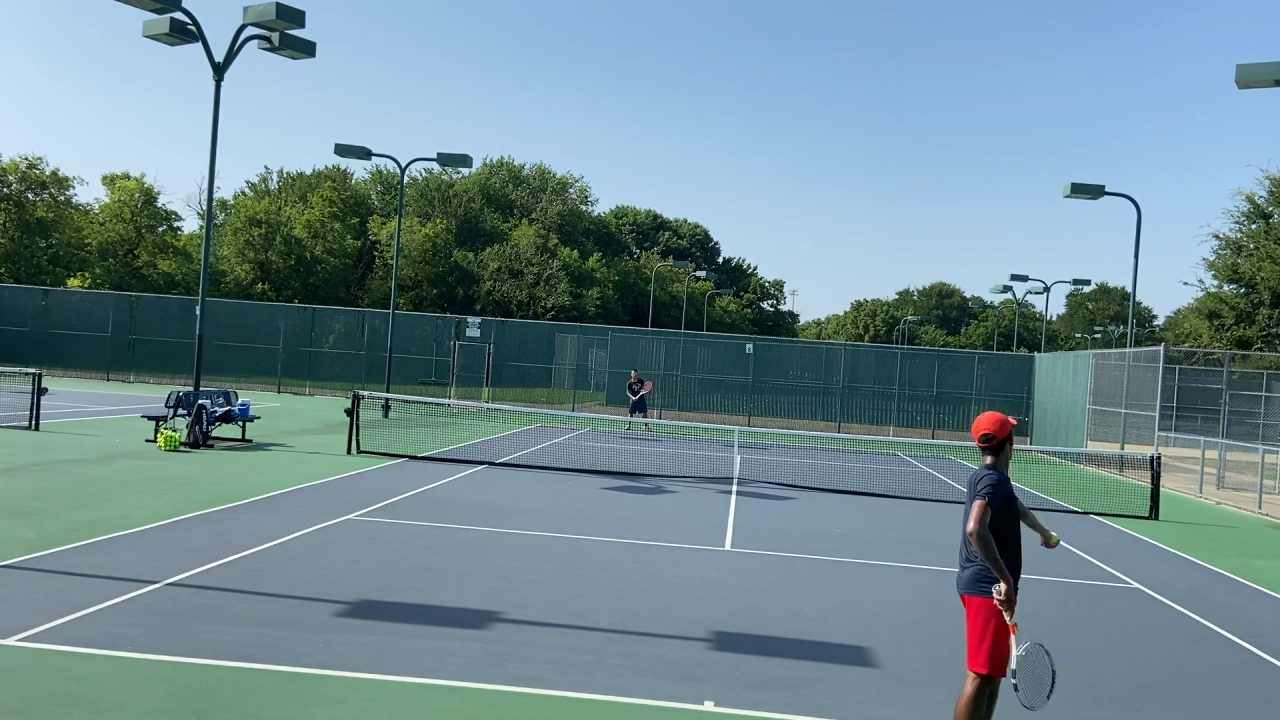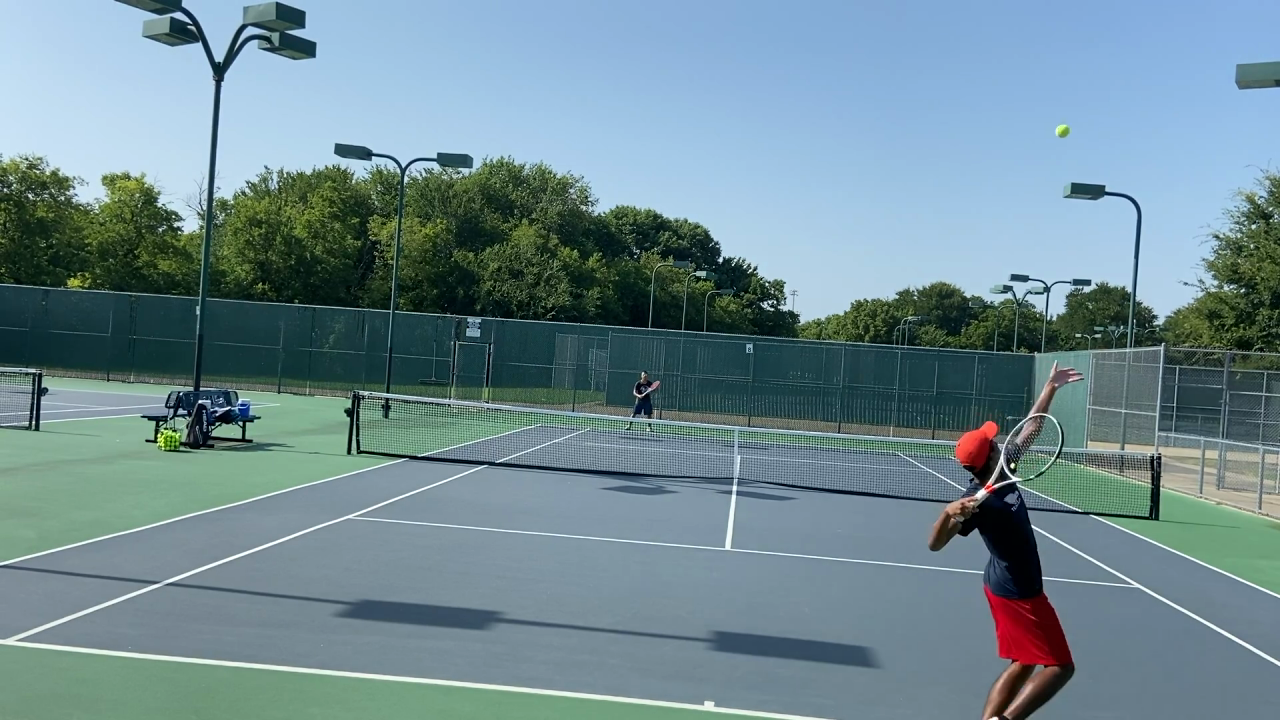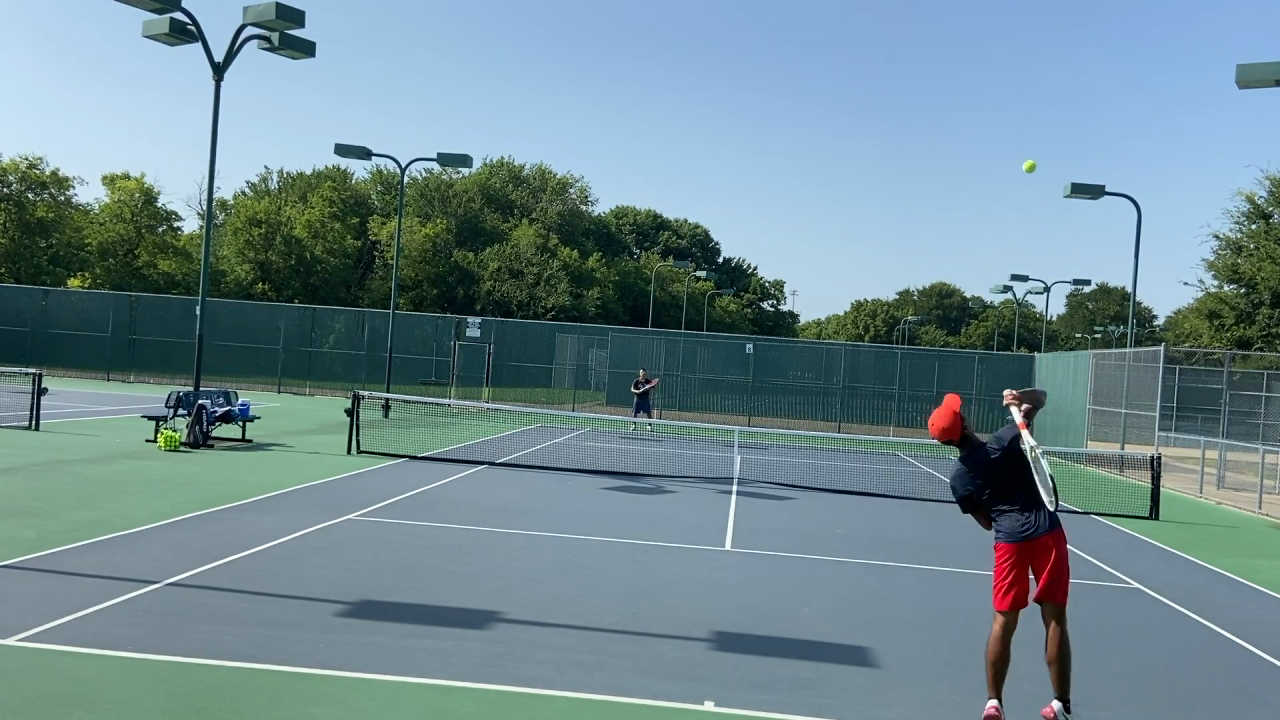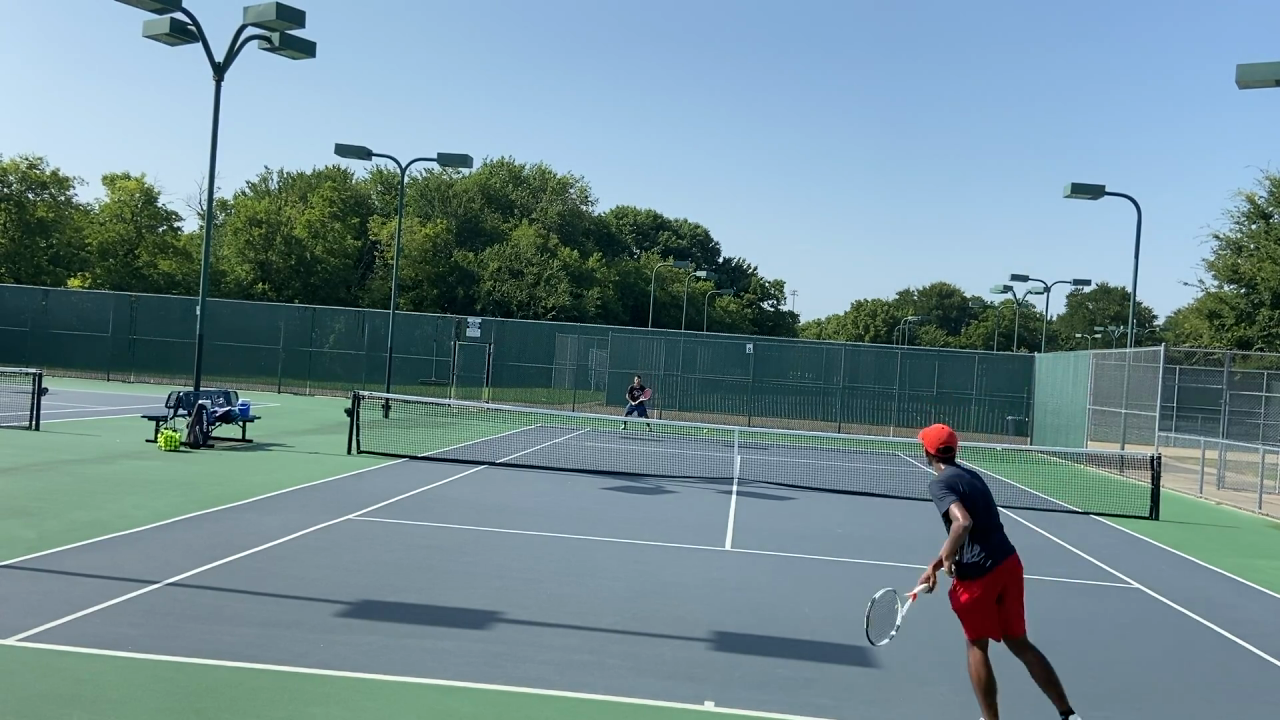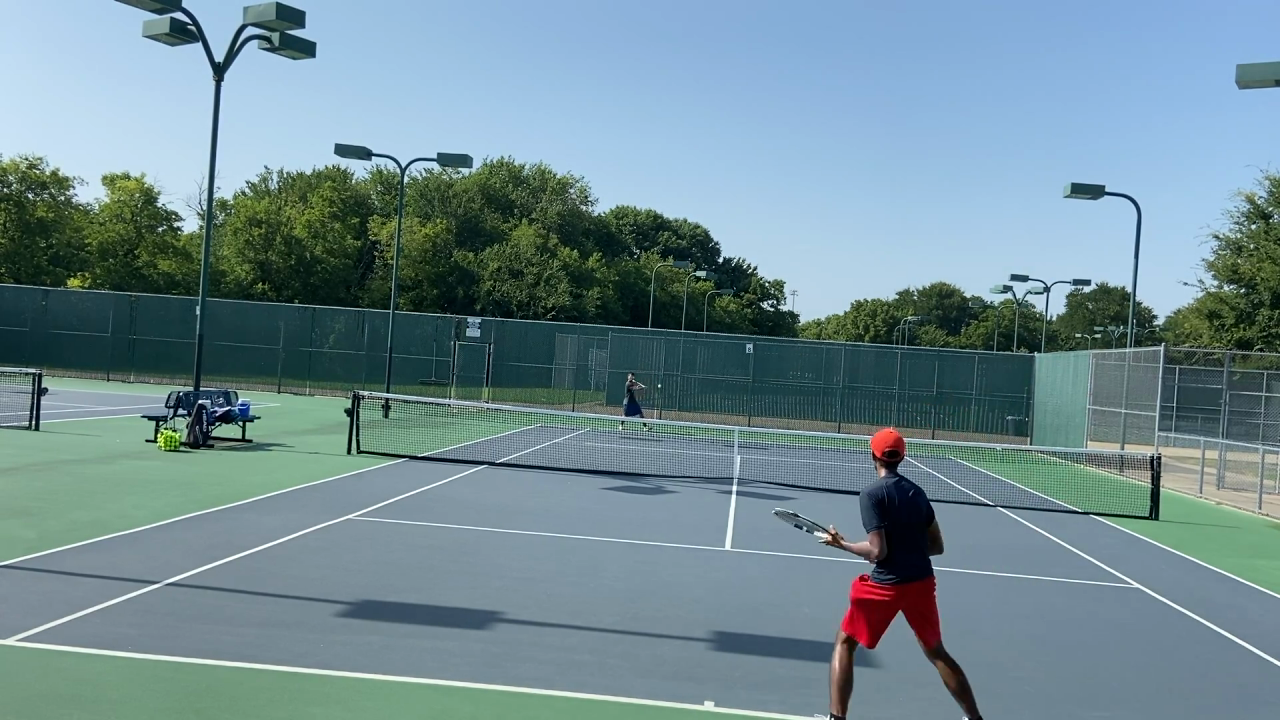
dt=0.5s
person 1, frame 1
left shoulder: (996, 475)
right shoulder: (989, 480)
left elbow: (1017, 510)
right elbow: (974, 528)
left wrist: (1042, 530)
right wrist: (1004, 576)
left hip: (991, 586)
right hip: (986, 589)
left knee: (996, 667)
right knee: (981, 675)
person 1, frame 2
left shoulder: (1001, 471)
right shoulder: (978, 501)
right elbow: (934, 544)
left wrist: (1051, 386)
right wrist: (949, 512)
left hip: (1016, 588)
right hip: (1018, 593)
left knee: (1023, 665)
right knee: (1059, 668)
person 1, frame 3
left shoulder: (958, 479)
right shoulder: (1003, 443)
right elbow: (1039, 400)
left hip: (1007, 544)
right hip: (1047, 535)
left knee: (1005, 622)
right knee: (1055, 621)
person 1, frame 4
left shoulder: (941, 484)
right shoulder: (974, 476)
left elbow: (964, 523)
left wrist: (946, 558)
right wrist: (937, 563)
left hip: (980, 573)
right hip: (1010, 563)
left knee: (977, 646)
right knee: (1020, 644)
person 1, frame 5
left shoulder: (871, 495)
right shoulder: (916, 493)
left elbow: (877, 552)
right elbow: (937, 547)
left wrist: (843, 544)
left hip: (886, 585)
right hip: (922, 581)
left knee: (844, 644)
right knee: (936, 652)
